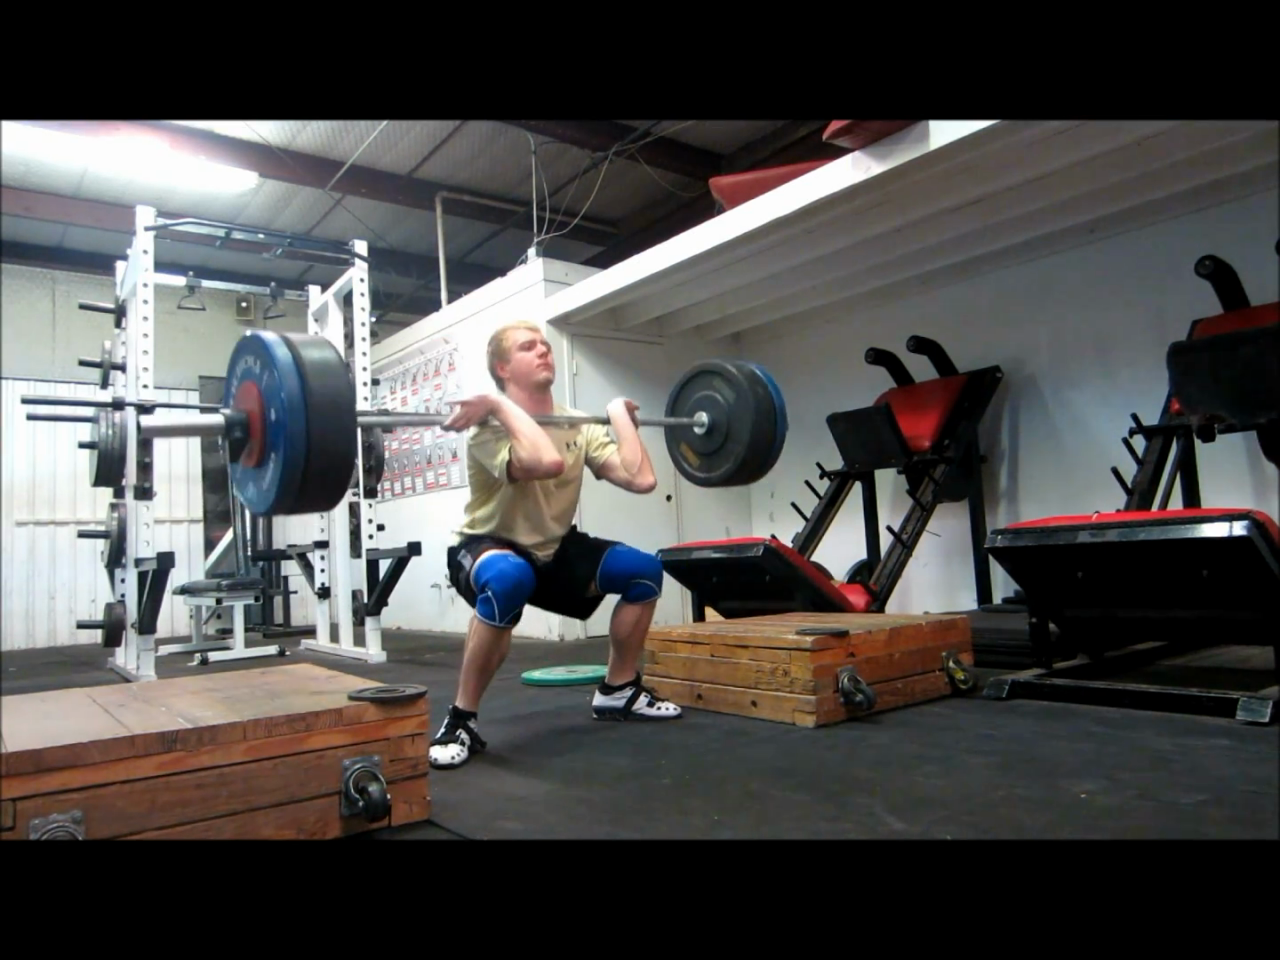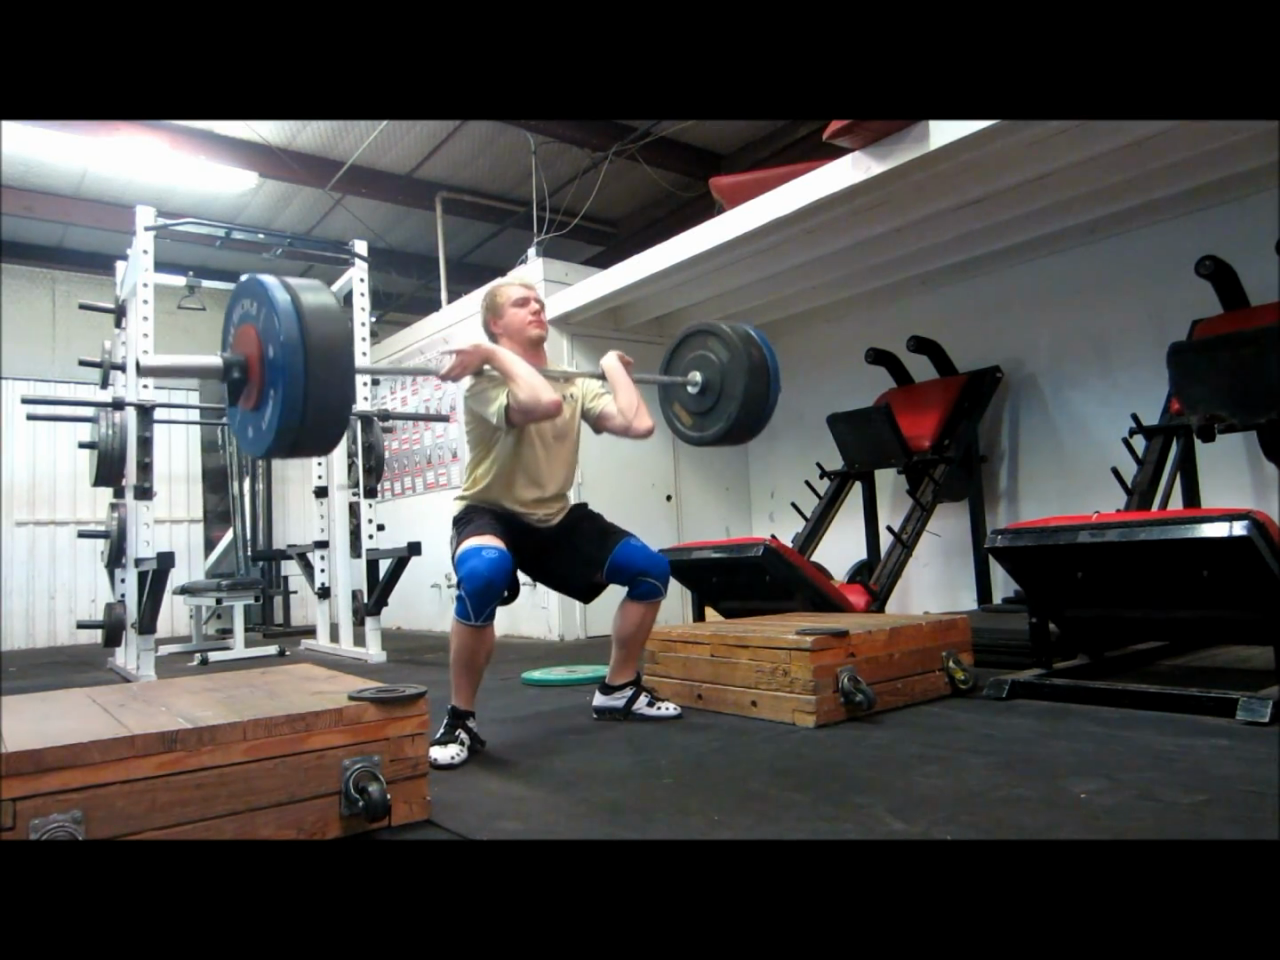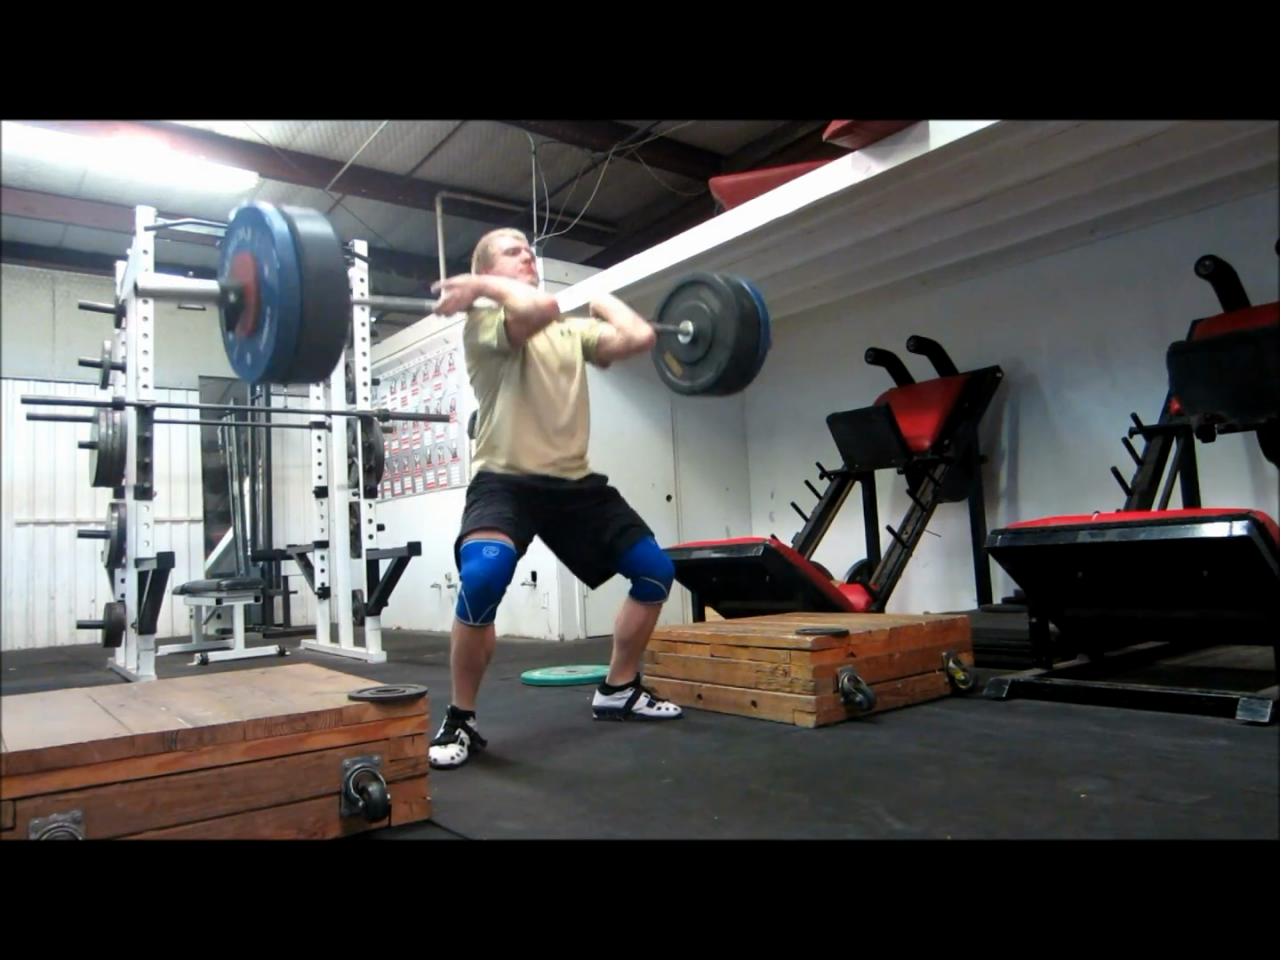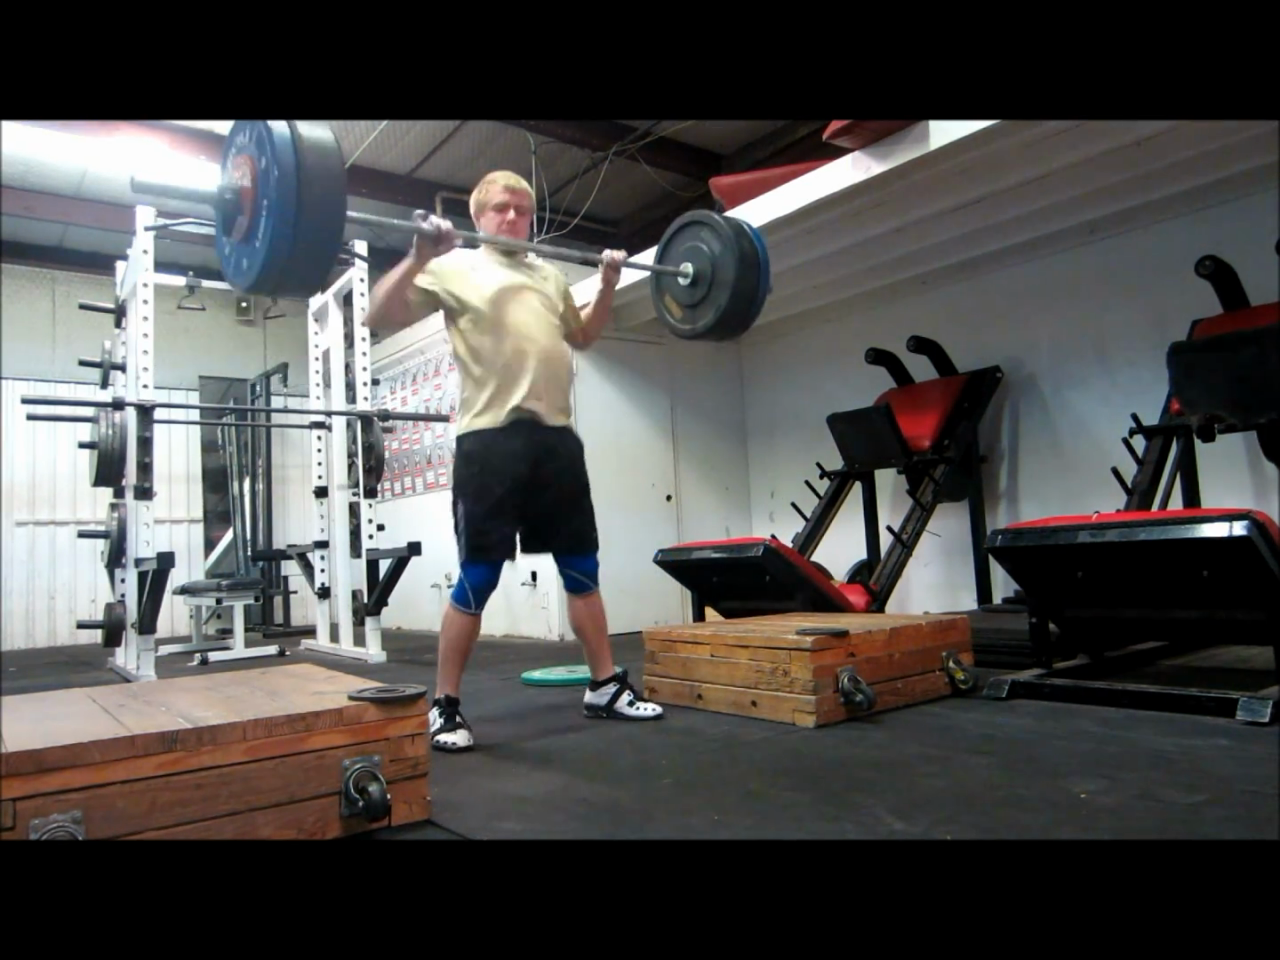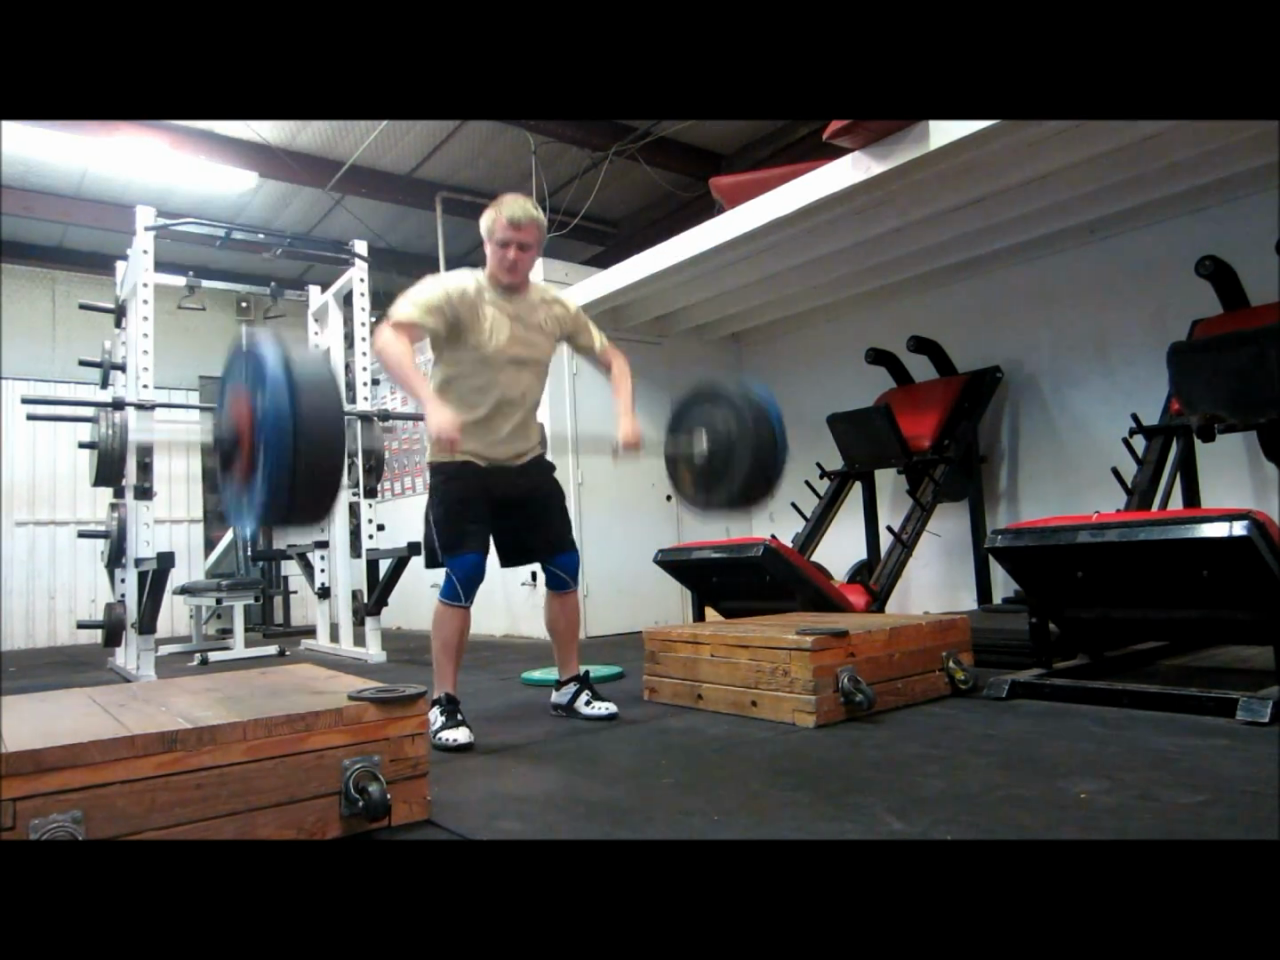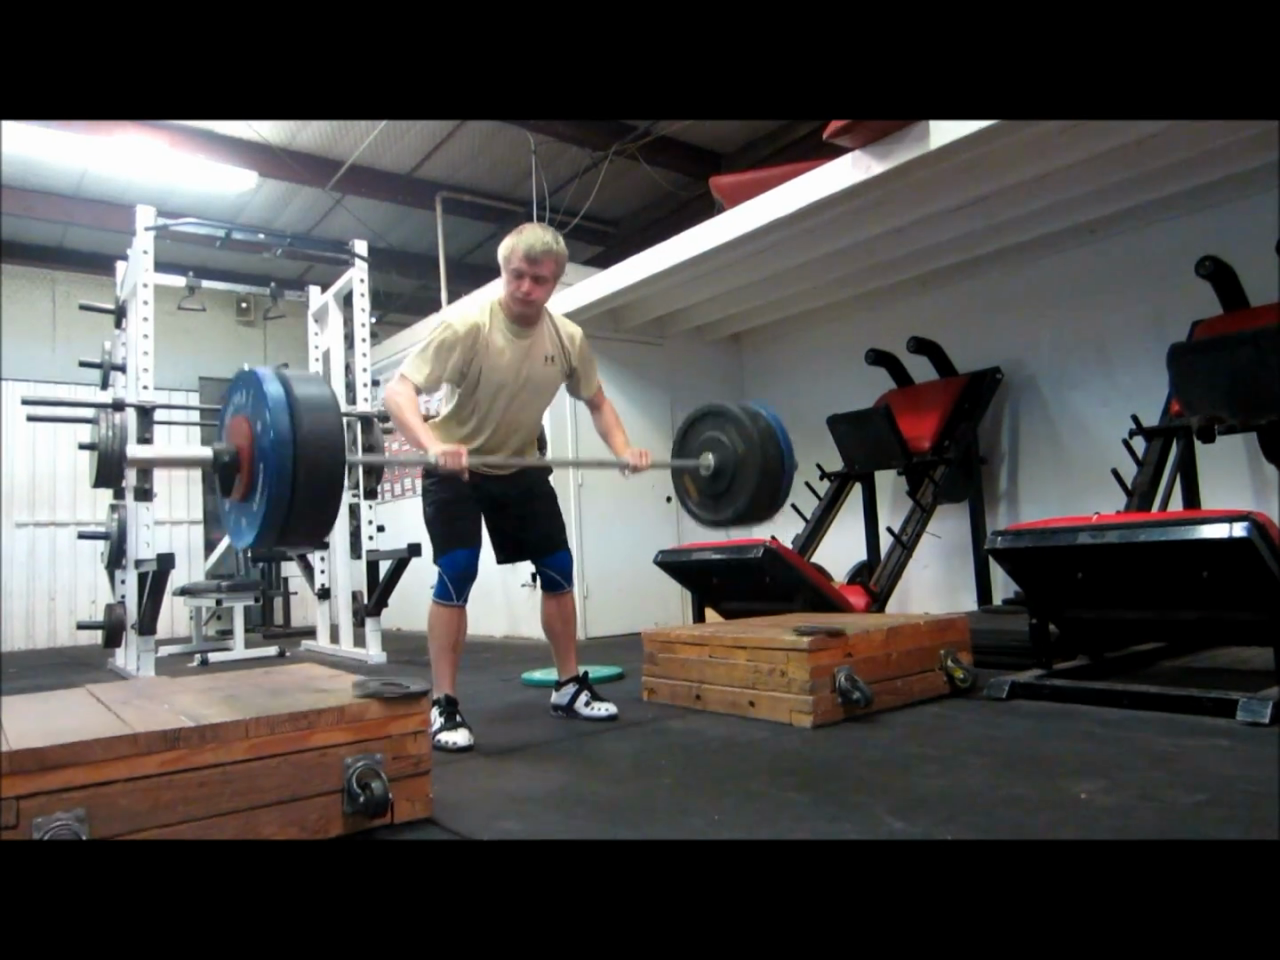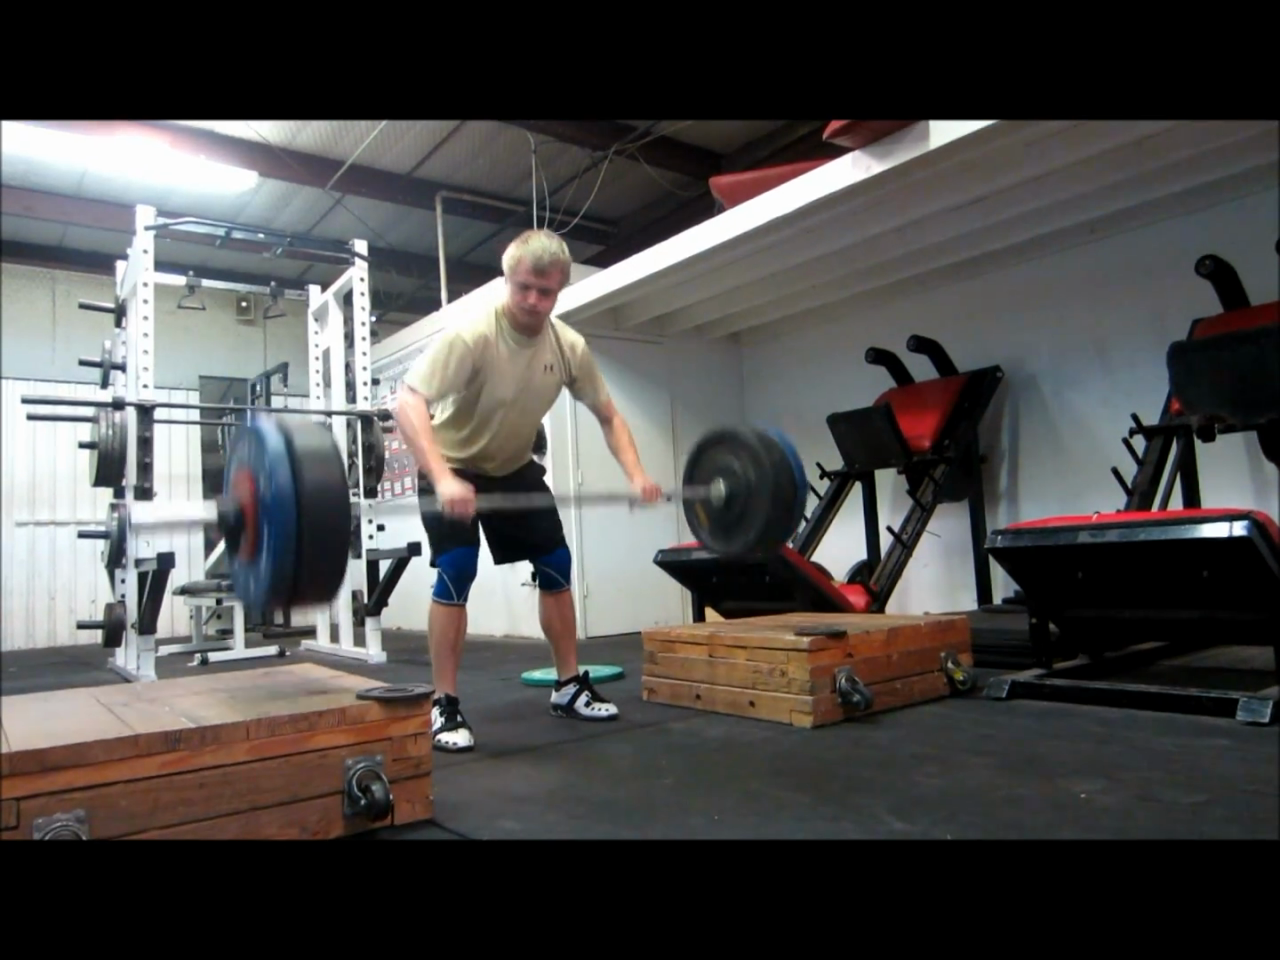
dt=0.3s
person 1, frame 1
left shoulder: (580, 427)
right shoulder: (493, 430)
left elbow: (642, 479)
right elbow: (547, 462)
left wrist: (620, 416)
right wrist: (498, 402)
left hip: (553, 551)
right hip: (489, 549)
left knee: (643, 571)
right knee: (511, 579)
left ankle: (618, 689)
right ankle: (461, 720)
person 1, frame 2
left shoulder: (577, 385)
right shoulder: (487, 384)
left elbow: (639, 424)
right elbow: (543, 404)
left wrist: (613, 368)
right wrist: (493, 352)
left hip: (555, 517)
right hip: (490, 514)
left knee: (650, 570)
right knee: (481, 579)
left ankle: (618, 690)
right ankle: (460, 722)
person 1, frame 3
left shoulder: (574, 330)
right shoulder: (486, 322)
left elbow: (640, 337)
right elbow: (540, 307)
left wrist: (604, 303)
right wrist: (481, 287)
left hip: (574, 480)
right hip: (505, 481)
left knee: (655, 570)
right knee: (483, 578)
left ankle: (618, 689)
right ankle: (460, 721)
person 1, frame 4
left shoulder: (548, 276)
right shoulder: (455, 266)
left elbow: (583, 335)
right elbow: (382, 317)
left wrist: (607, 282)
right wrist: (423, 249)
left hip: (557, 433)
right hip: (492, 434)
left knee: (581, 569)
right knee: (480, 576)
left ankle: (607, 686)
right ankle: (445, 708)
person 1, frame 5
left shoulder: (554, 306)
right shoulder: (455, 292)
left elbow: (610, 356)
right elbow: (387, 337)
left wrist: (625, 415)
right wrist: (432, 405)
left hip: (525, 460)
right hip: (464, 460)
left knee: (563, 566)
right knee: (464, 574)
left ankle: (569, 685)
right ankle: (444, 705)
person 1, frame 6
left shoulder: (568, 338)
right shoulder: (466, 325)
left elbow: (597, 402)
right elbow: (397, 391)
left wrist: (622, 448)
right wrist: (430, 441)
left hip: (520, 467)
right hip: (455, 468)
left knee: (558, 568)
right knee: (457, 571)
left ankle: (569, 686)
right ankle: (444, 706)
person 1, frame 7
left shoulder: (569, 346)
right shoulder: (471, 334)
left elbow: (608, 414)
right elbow: (409, 403)
left wrist: (635, 473)
right wrist: (442, 479)
left hip: (515, 468)
right hip: (457, 470)
left knee: (556, 565)
right knee: (456, 570)
left ankle: (569, 686)
right ankle: (445, 707)
